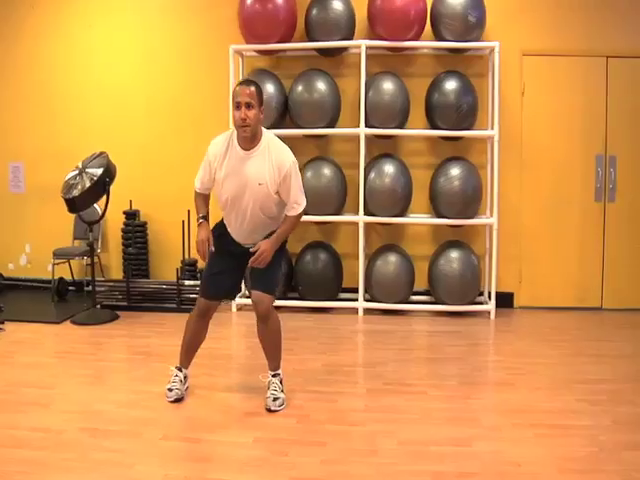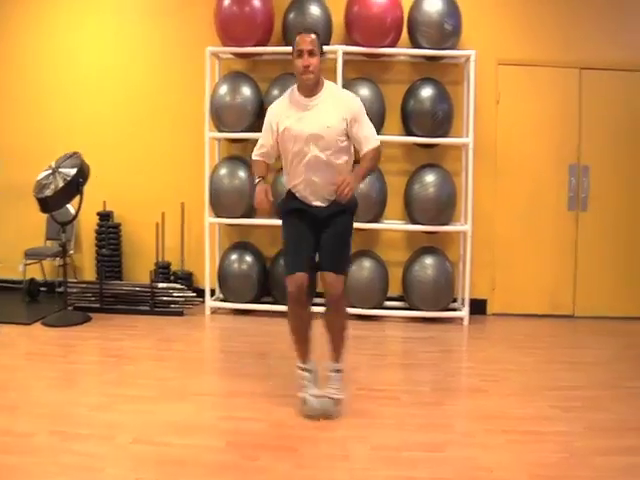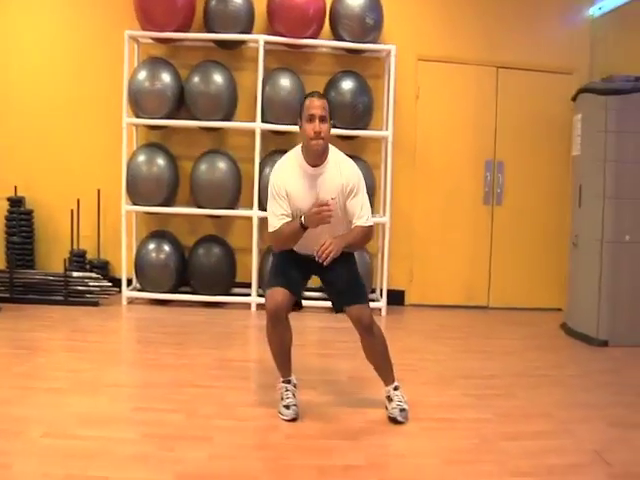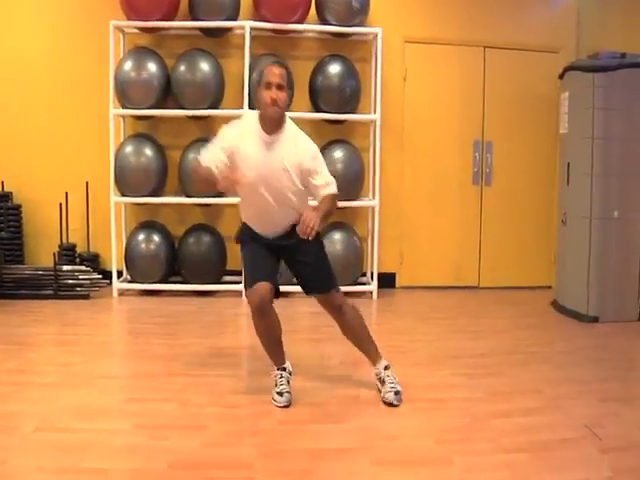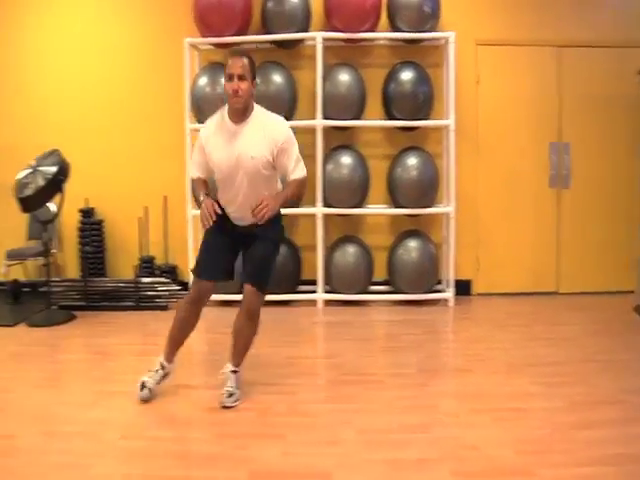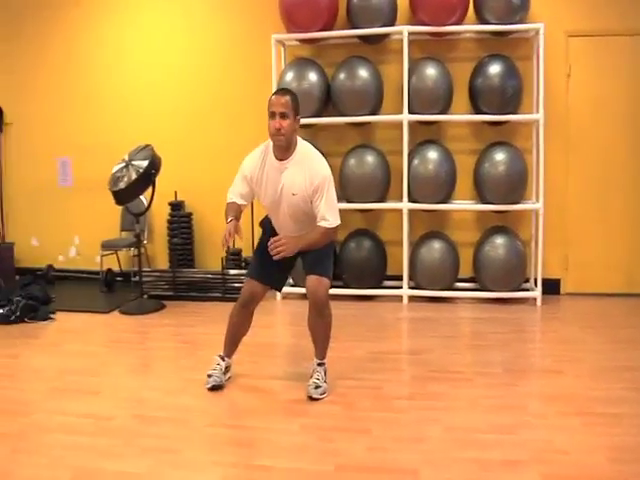
dt=0.4s
person 1, frame 1
left shoulder: (281, 157)
right shoulder: (217, 148)
left elbow: (296, 209)
right elbow: (202, 189)
left wrist: (274, 242)
right wrist: (202, 224)
left hip: (268, 239)
right hip: (228, 237)
left knee: (263, 305)
right knee: (204, 306)
left ankle: (275, 377)
right ankle: (181, 371)
person 1, frame 2
left shoulder: (347, 103)
right shoulder: (279, 108)
left elbow: (372, 148)
right elbow: (262, 154)
left wrist: (356, 175)
right wrist: (261, 182)
left hip: (336, 207)
right hip: (298, 206)
left knee: (335, 290)
right knee: (296, 287)
left ankle: (336, 371)
right ankle: (306, 370)
person 1, frame 3
left shoulder: (348, 171)
right shoulder: (282, 171)
left elbow: (365, 231)
right elbow: (277, 241)
left wrist: (339, 240)
right wrist: (306, 222)
left hip: (336, 252)
right hip: (293, 251)
left knee: (364, 319)
right knee: (275, 307)
left ankle: (392, 388)
right ankle: (287, 384)
person 1, frame 4
left shoulder: (303, 146)
right shoulder: (235, 134)
left elbow: (329, 194)
right elbow: (203, 168)
left wrist: (317, 212)
right wrist: (217, 178)
left hip: (297, 230)
right hip: (256, 234)
left knee: (334, 301)
right knee: (259, 299)
left ankle: (380, 367)
right ankle: (280, 370)
person 1, frame 5
left shoulder: (275, 129)
right shoulder: (209, 131)
left elbow: (298, 181)
right elbow: (197, 176)
left wrist: (277, 199)
right wrist: (203, 199)
left hip: (263, 224)
right hip: (224, 218)
left knee: (252, 300)
right knee: (198, 293)
left ankle: (233, 371)
right ankle: (164, 365)
person 1, frame 6
left shoulder: (316, 166)
right shoulder: (255, 160)
left elbow: (329, 229)
right elbow: (236, 198)
left wrist: (297, 243)
right wrist: (232, 220)
left hip: (314, 237)
right hip: (276, 232)
left knee: (318, 294)
right knee: (248, 296)
left ankle: (320, 366)
right ankle: (224, 361)
